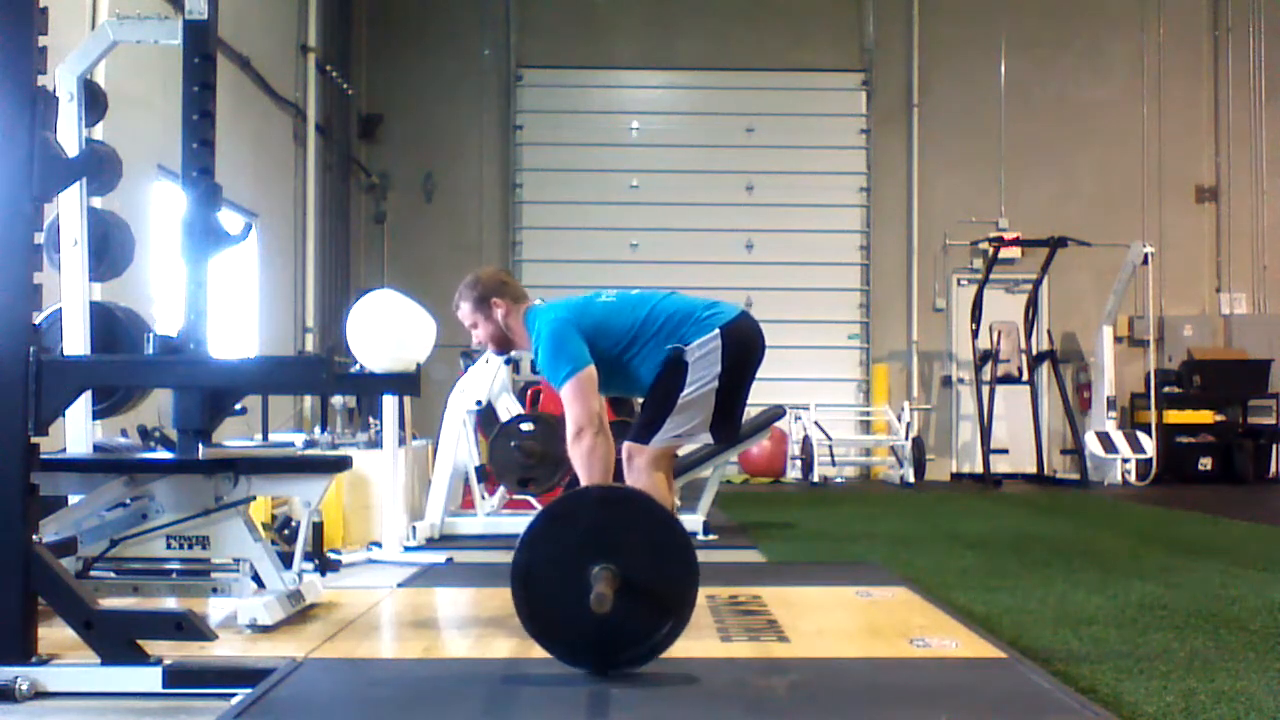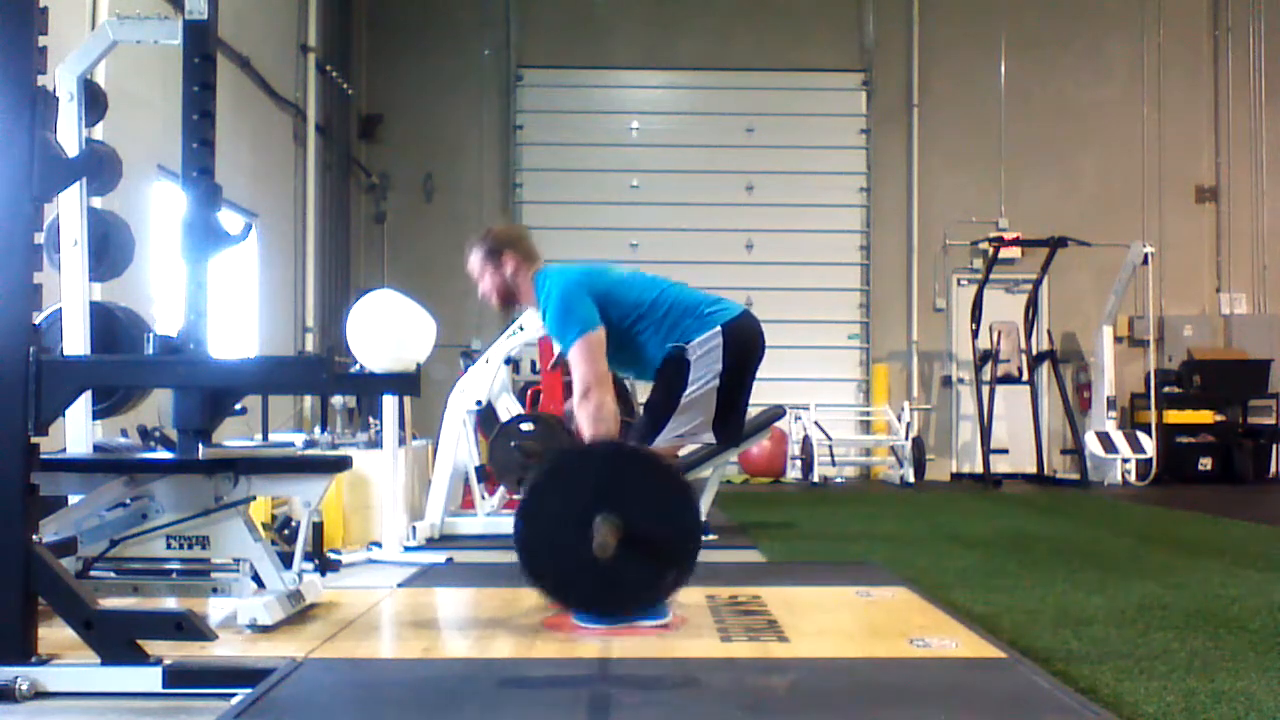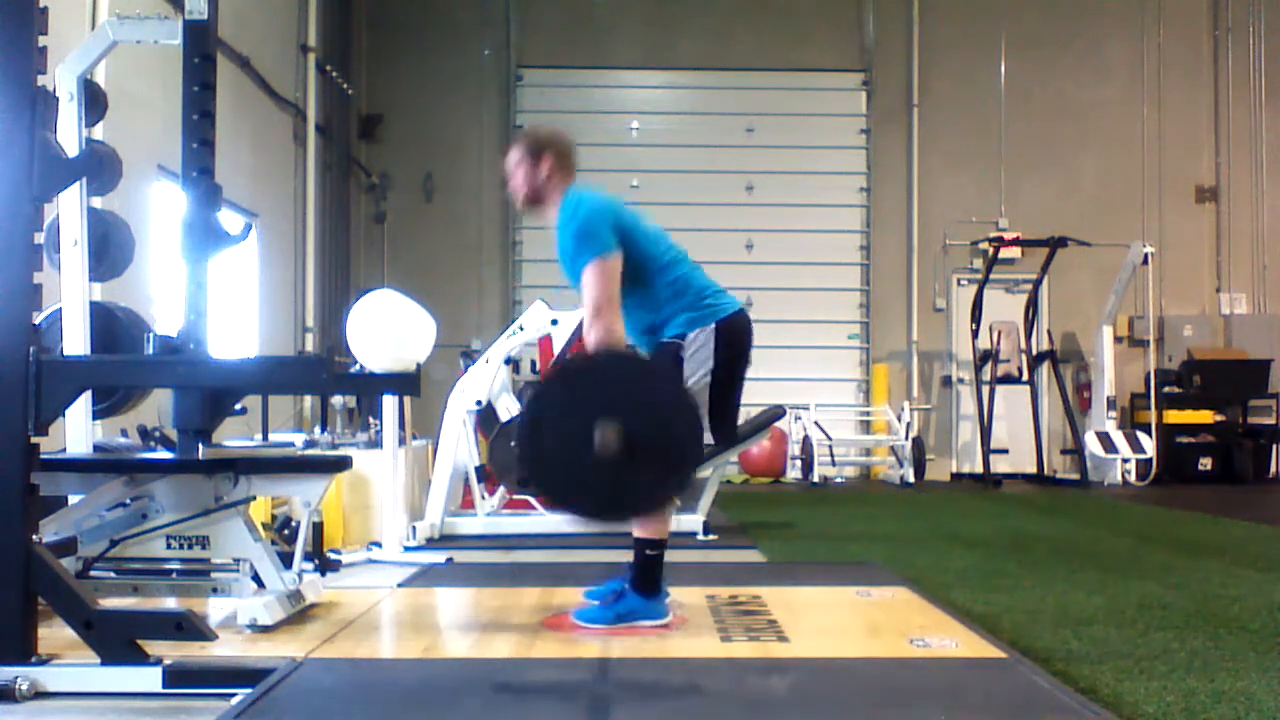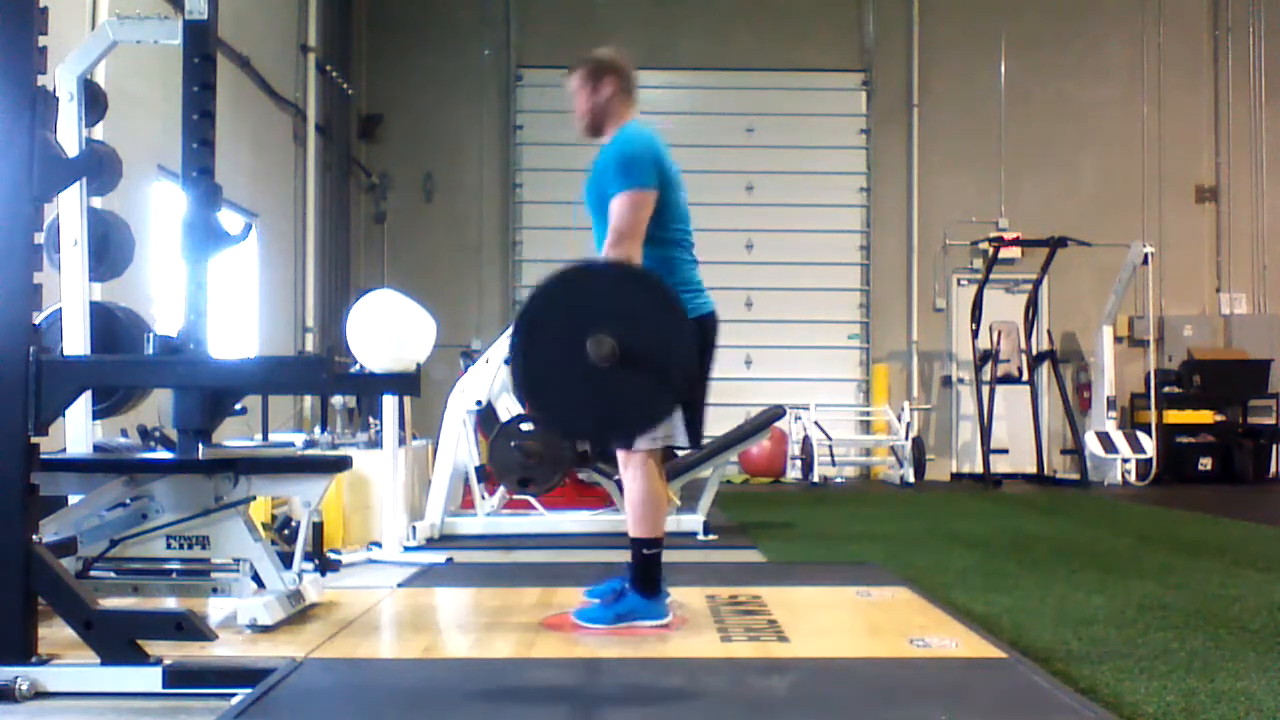
dt=0.2s
person 1, frame 1
left shoulder: (552, 330)
right shoulder: (556, 320)
left elbow: (583, 432)
right elbow: (596, 428)
left hip: (718, 341)
right hip: (727, 335)
left knee: (641, 455)
right knee: (651, 454)
person 1, frame 2
left shoulder: (562, 290)
right shoulder: (561, 285)
left elbow: (592, 390)
right elbow: (597, 387)
left hip: (718, 340)
right hip: (726, 338)
left knee: (646, 451)
person 1, frame 3
left shoulder: (582, 215)
right shoulder: (582, 212)
left elbow: (602, 313)
right elbow: (604, 312)
left hip: (702, 332)
right hip: (702, 329)
left ankle: (645, 595)
right ankle: (643, 580)
person 1, frame 4
left shoulder: (628, 148)
right shoulder: (630, 147)
left elbow: (624, 242)
left knee: (639, 452)
right knee: (638, 450)
left ankle: (645, 594)
right ankle: (643, 578)
